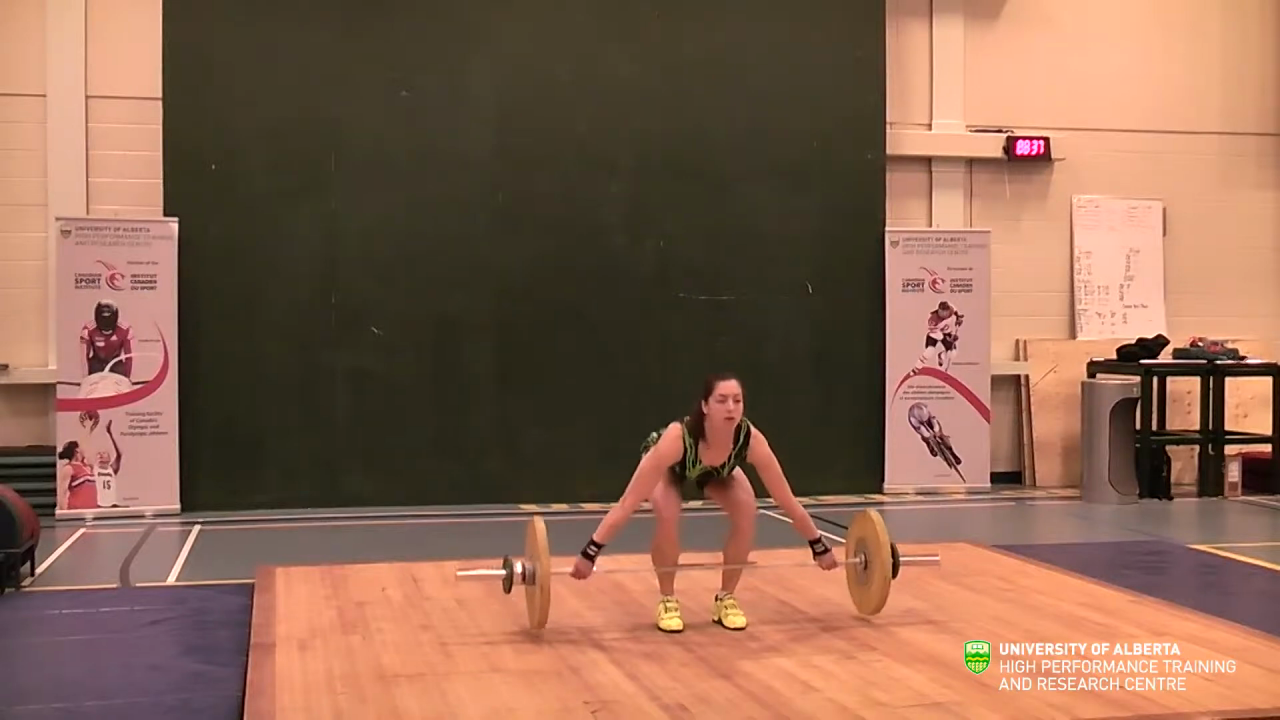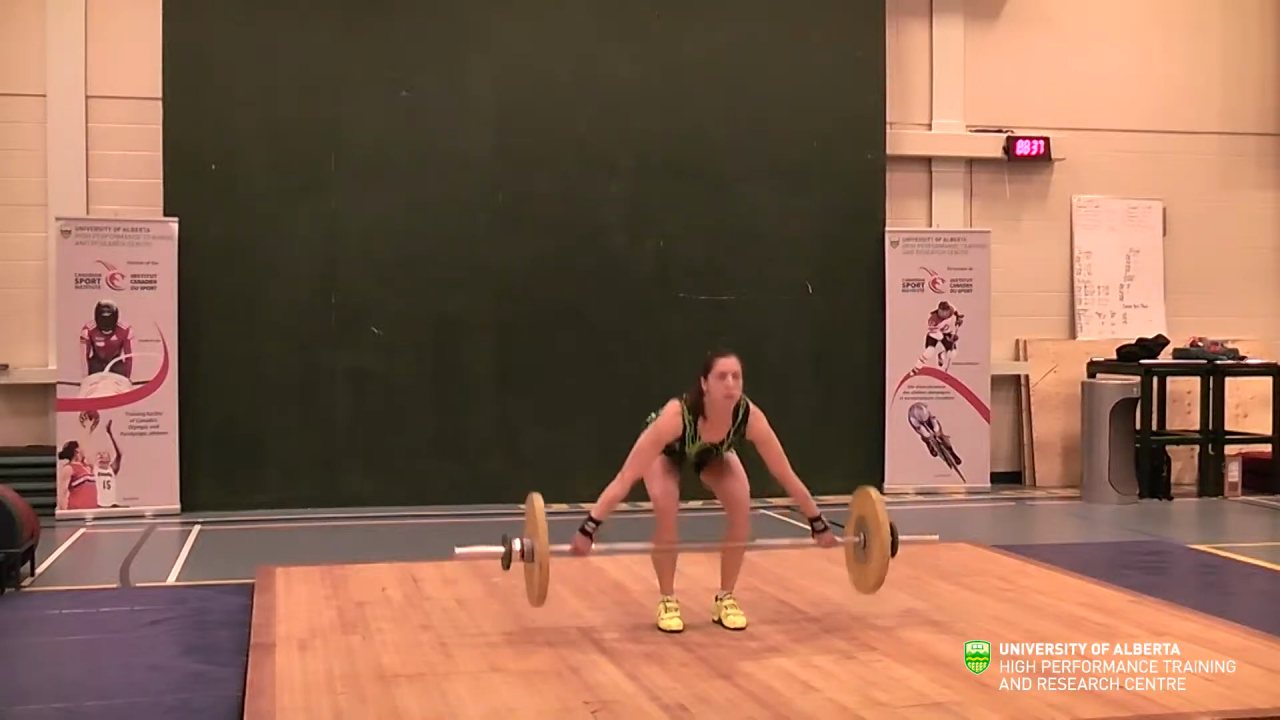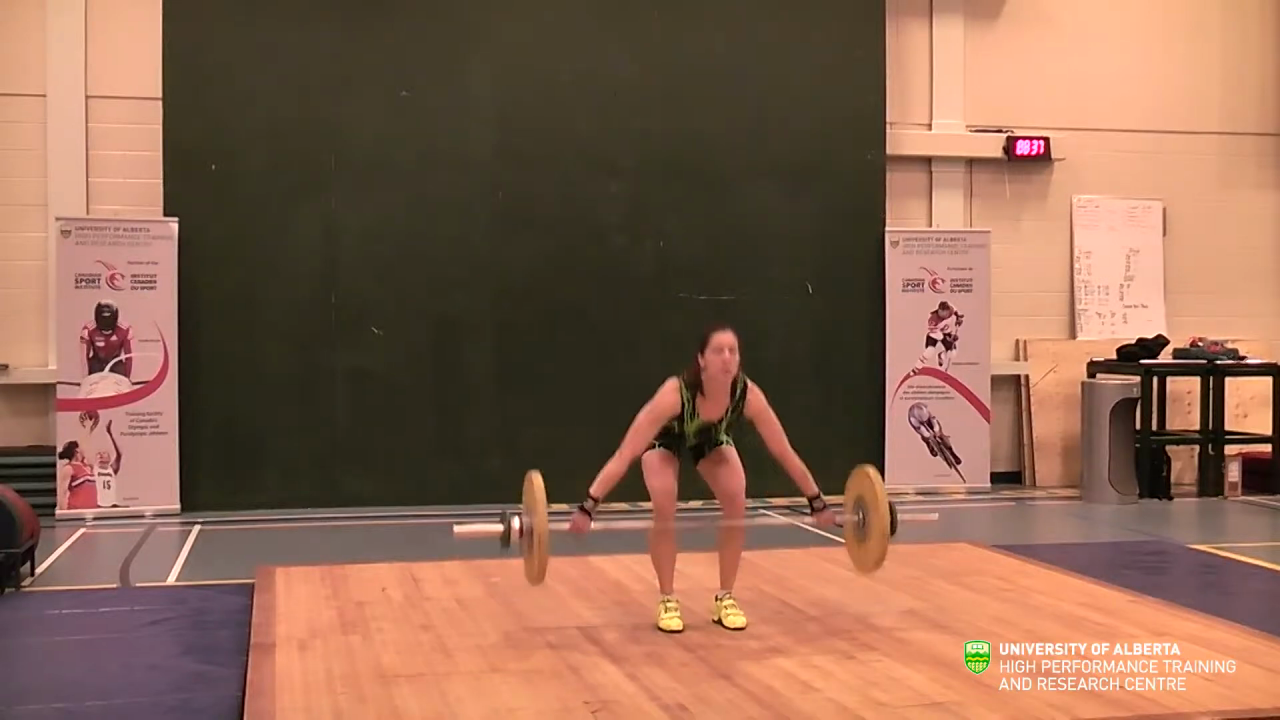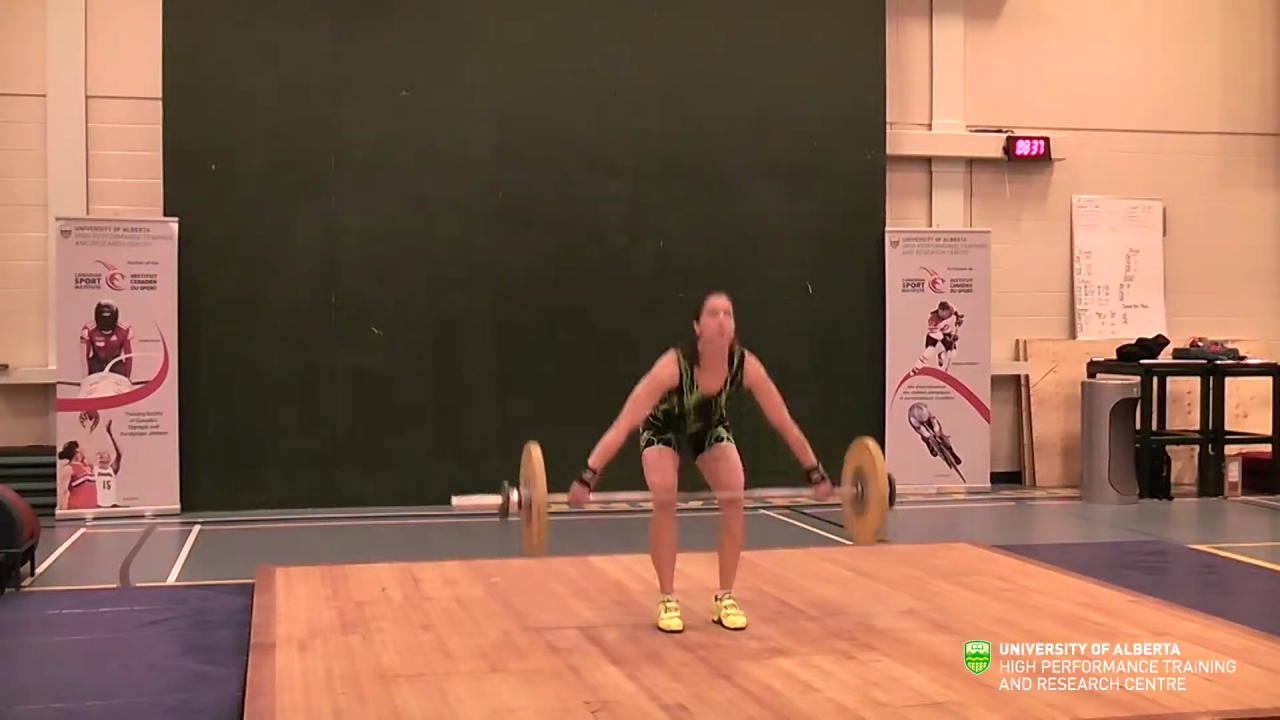
dt=0.1s
person 1, frame 1
left shoulder: (752, 441)
right shoulder: (677, 439)
left elbow: (787, 501)
right elbow: (628, 502)
left wrist: (819, 547)
right wrist: (589, 553)
left hip: (719, 473)
right hip: (670, 467)
left knee: (746, 510)
right knee: (667, 515)
left ankle: (726, 598)
right ankle: (667, 600)
person 1, frame 2
left shoulder: (750, 417)
right shoulder: (676, 415)
left elbow: (785, 475)
right elbow: (628, 475)
left wrist: (819, 526)
right wrist: (589, 529)
left hip: (714, 450)
right hip: (667, 447)
left knee: (740, 505)
right knee: (666, 508)
left ankle: (726, 598)
right ankle: (667, 601)
person 1, frame 3
left shoulder: (748, 395)
right shoulder: (675, 393)
left elbow: (785, 452)
right elbow: (625, 453)
left wrist: (817, 503)
right wrist: (587, 506)
left hip: (711, 437)
right hip: (665, 437)
left knee: (736, 499)
right knee: (664, 505)
left ankle: (726, 597)
right ankle: (667, 600)
person 1, frame 4
left shoulder: (745, 365)
right shoulder: (673, 365)
left elbow: (785, 424)
right elbow: (623, 424)
left wrist: (817, 474)
right wrist: (586, 476)
left hip: (709, 428)
right hip: (664, 427)
left knee: (734, 499)
right knee: (666, 501)
left ankle: (725, 598)
right ankle: (667, 601)
